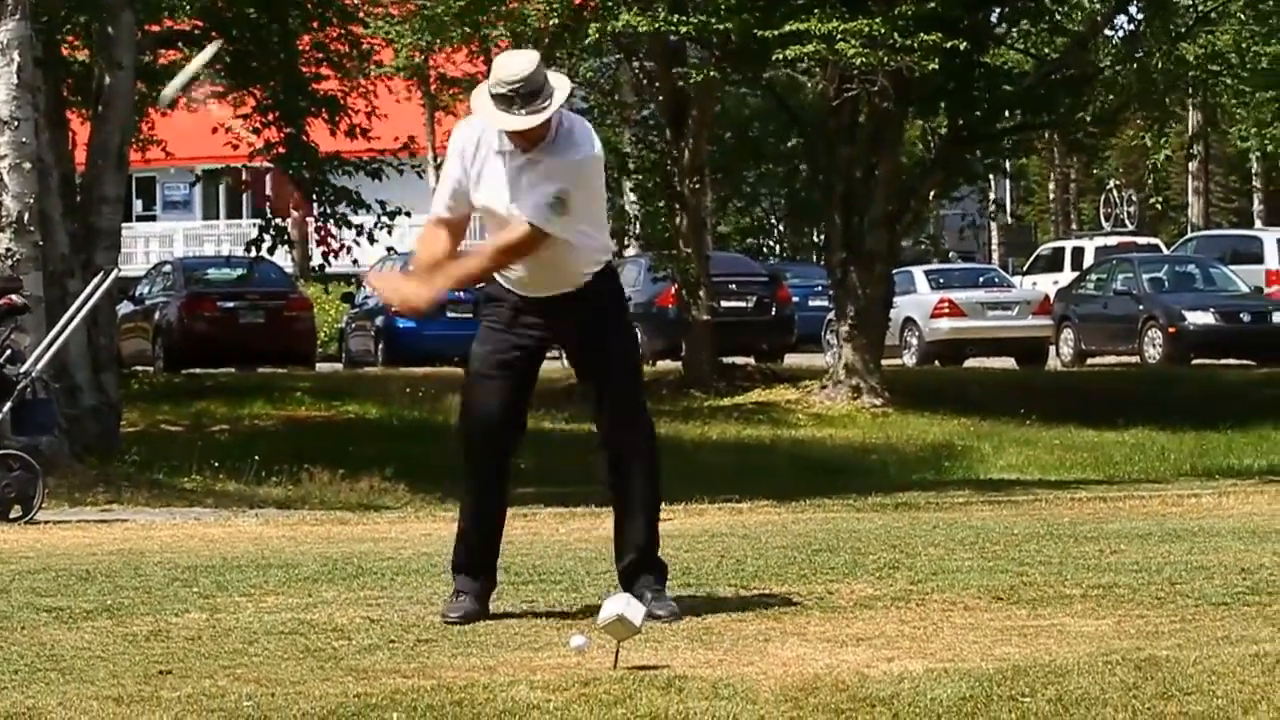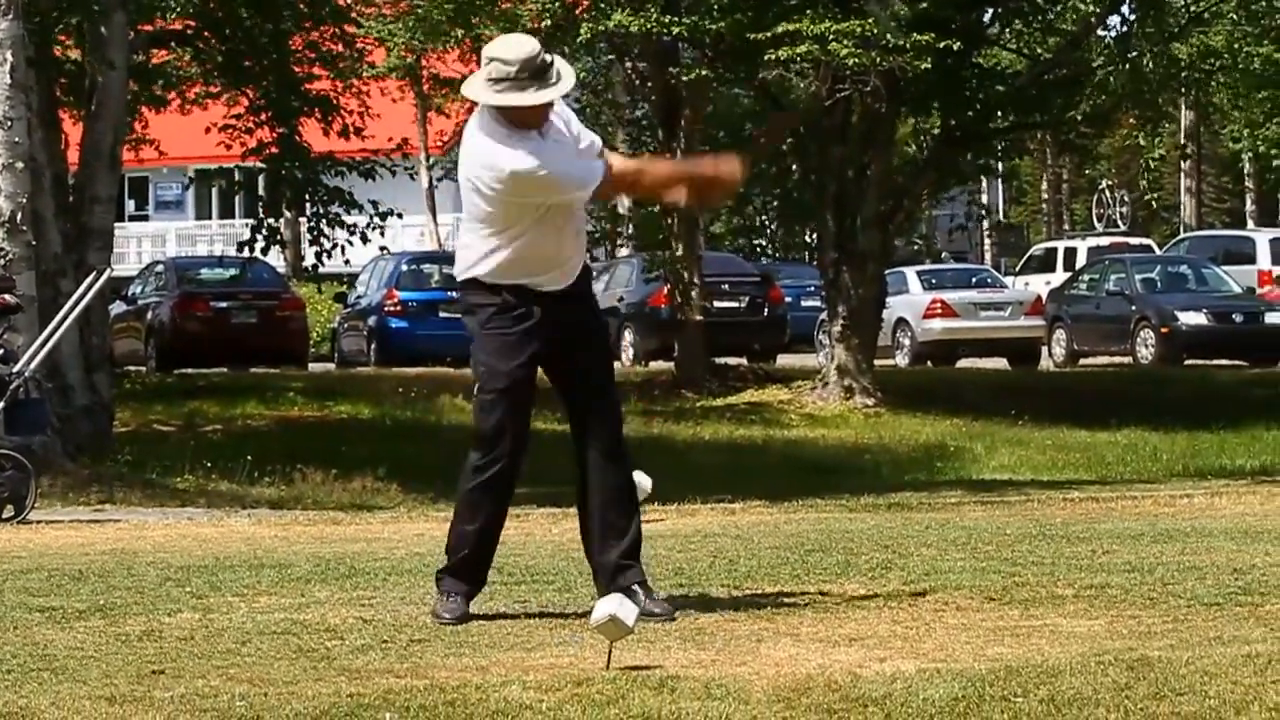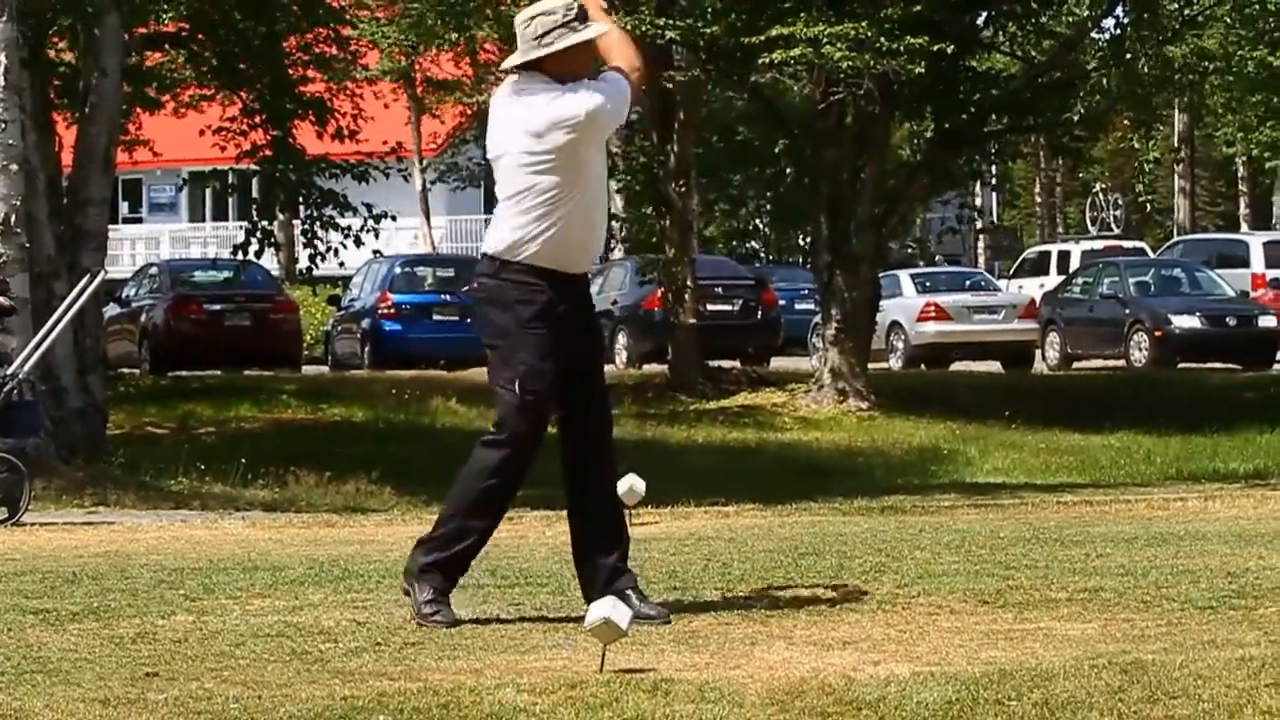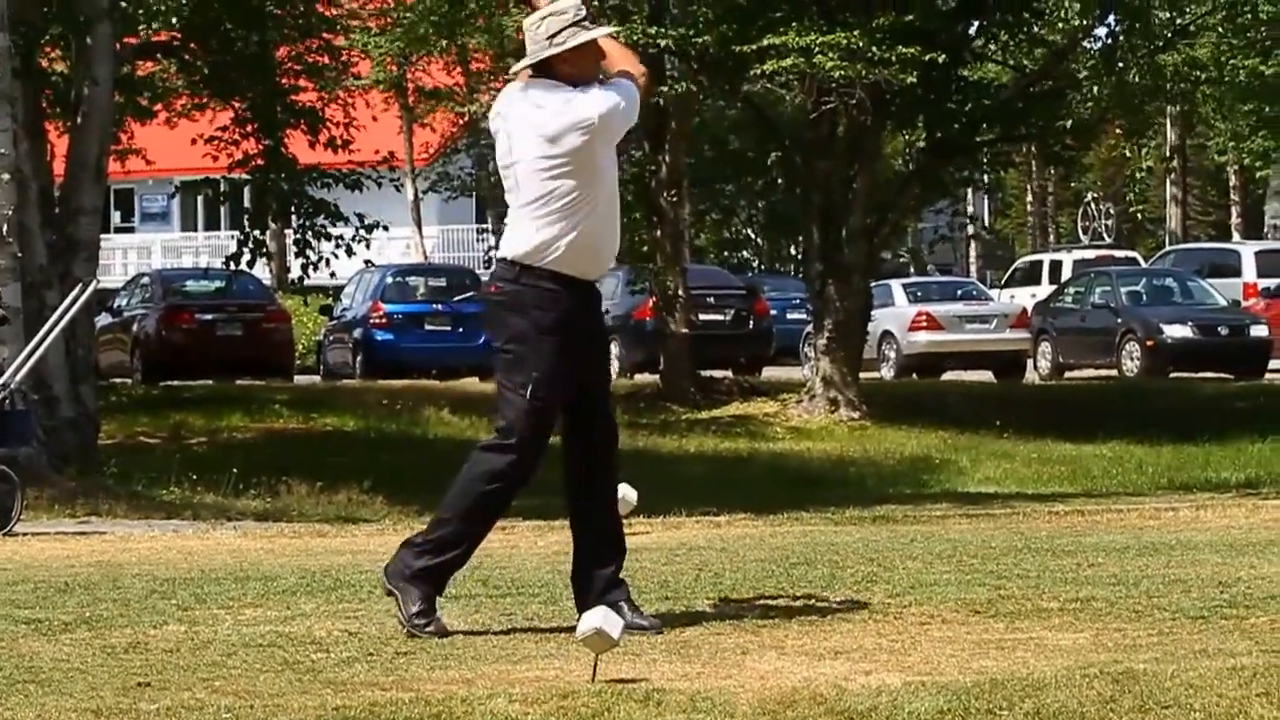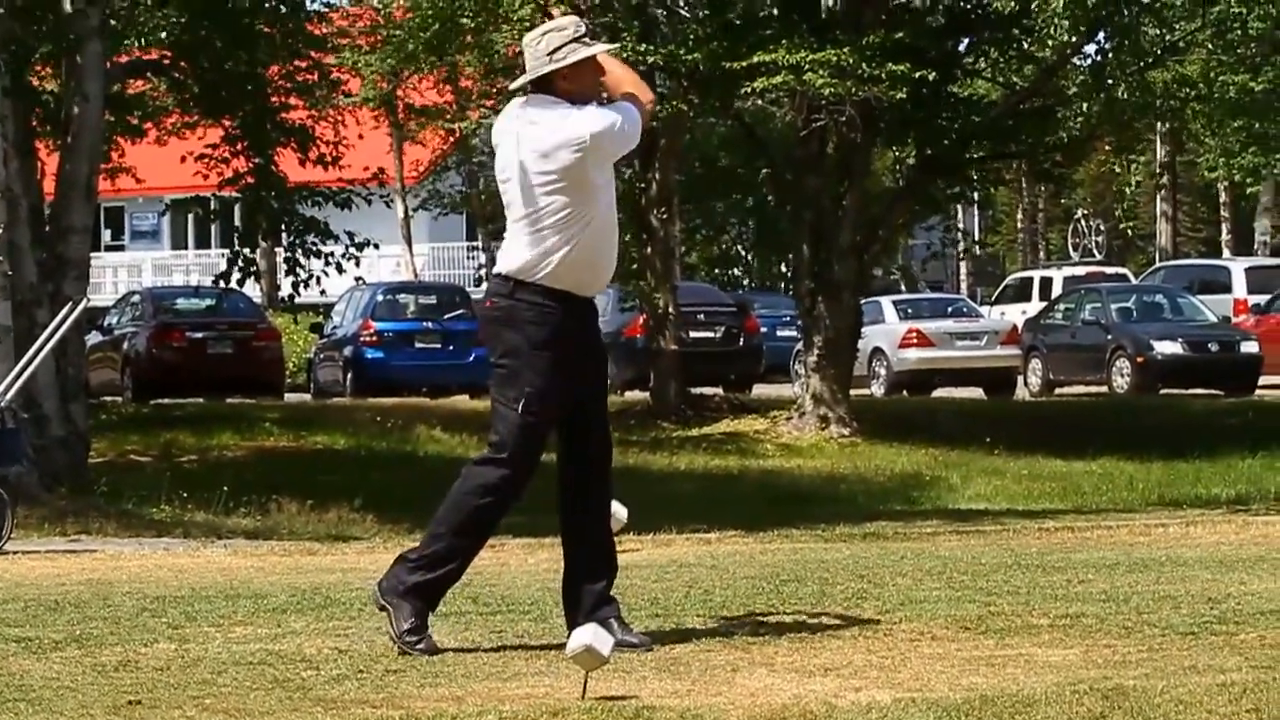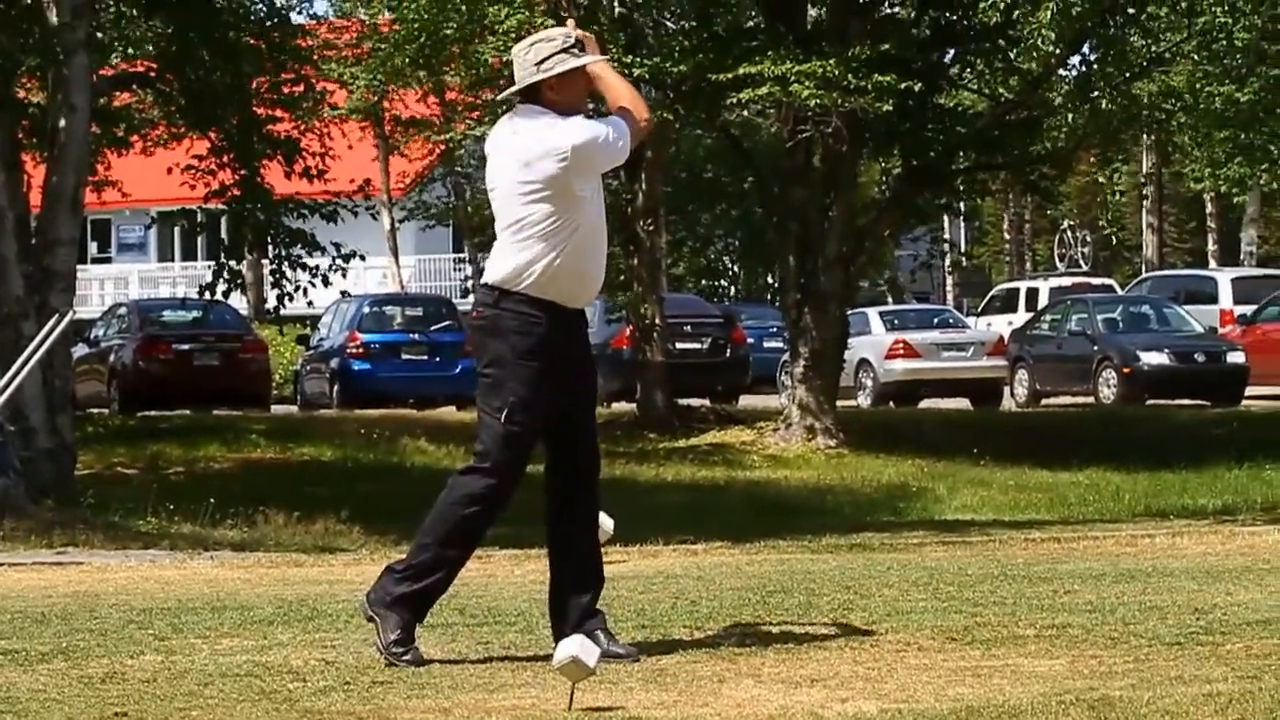
dt=0.2s
person 1, frame 1
left shoulder: (577, 145)
right shoulder: (477, 144)
left elbow: (520, 240)
right elbow: (444, 223)
left wrist: (431, 286)
right wrist: (422, 276)
left hip: (589, 292)
right hip: (510, 300)
left knee: (629, 437)
right knee: (487, 437)
left ankle: (643, 579)
right ankle: (470, 582)
person 1, frame 2
left shoulder: (549, 114)
right shoulder: (501, 160)
left elbow: (603, 166)
right elbow: (616, 180)
left wrist: (678, 181)
right wrist: (702, 174)
left hip: (567, 288)
right hip: (501, 302)
left knee: (602, 432)
right knee: (500, 442)
left ankle: (620, 575)
right ankle: (458, 580)
person 1, frame 3
left shoulder: (514, 96)
right shoulder: (575, 110)
right elbow: (630, 66)
left hip: (562, 287)
right hip: (523, 292)
left knee: (591, 434)
right knee: (515, 438)
left ankle: (608, 580)
right ankle: (430, 570)
person 1, frame 4
left shoulder: (515, 102)
right shoulder: (587, 115)
right elbow: (634, 74)
left hip: (569, 295)
right hip: (537, 297)
left knee: (595, 445)
right knee: (516, 444)
left ankle: (602, 592)
right ankle: (416, 571)
person 1, frame 5
left shoulder: (518, 119)
right shoulder: (580, 131)
right elbow: (642, 101)
left wrist: (579, 42)
right wrist: (592, 48)
left hip: (570, 312)
right hip: (532, 314)
left knee: (589, 462)
right knee: (508, 459)
left ankle: (591, 607)
right ankle: (410, 585)
person 1, frame 6
left shoulder: (515, 130)
right shoulder: (563, 142)
right elbow: (638, 119)
left wrist: (586, 59)
right wrist: (596, 57)
left hip: (560, 322)
right hip: (519, 323)
left knee: (577, 473)
right knee: (494, 469)
left ankle: (578, 617)
right ankle: (397, 597)
